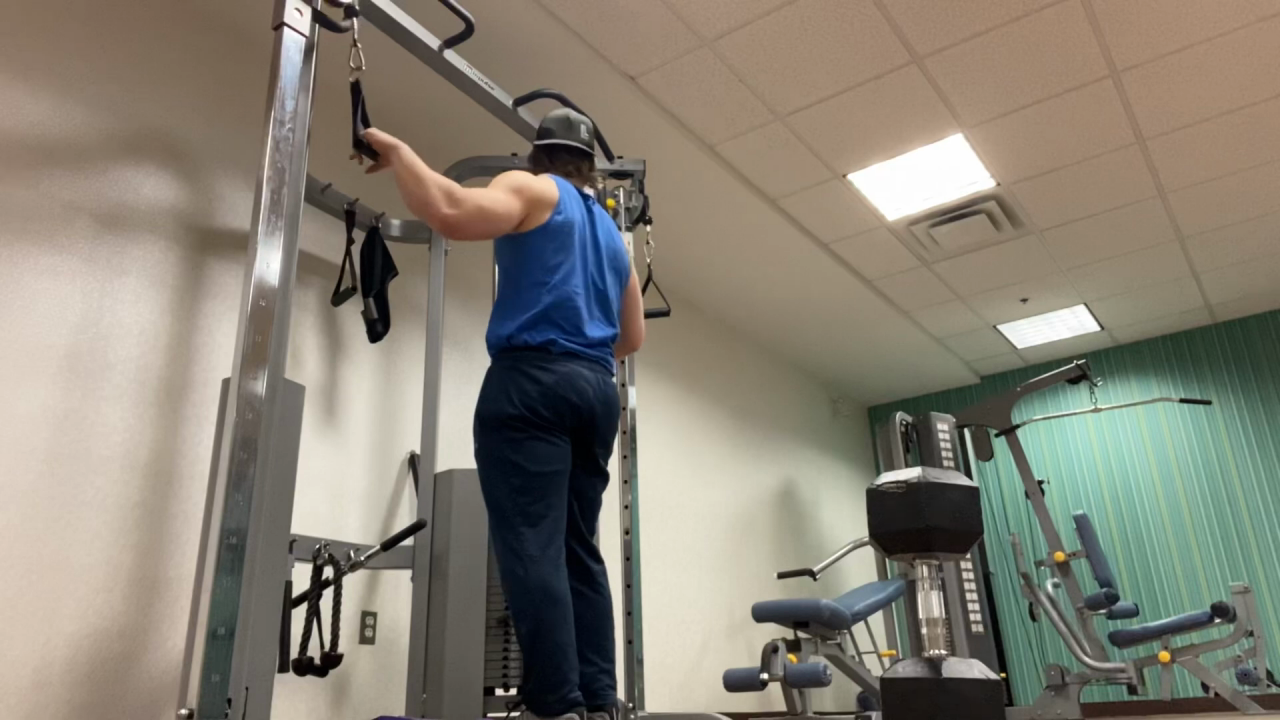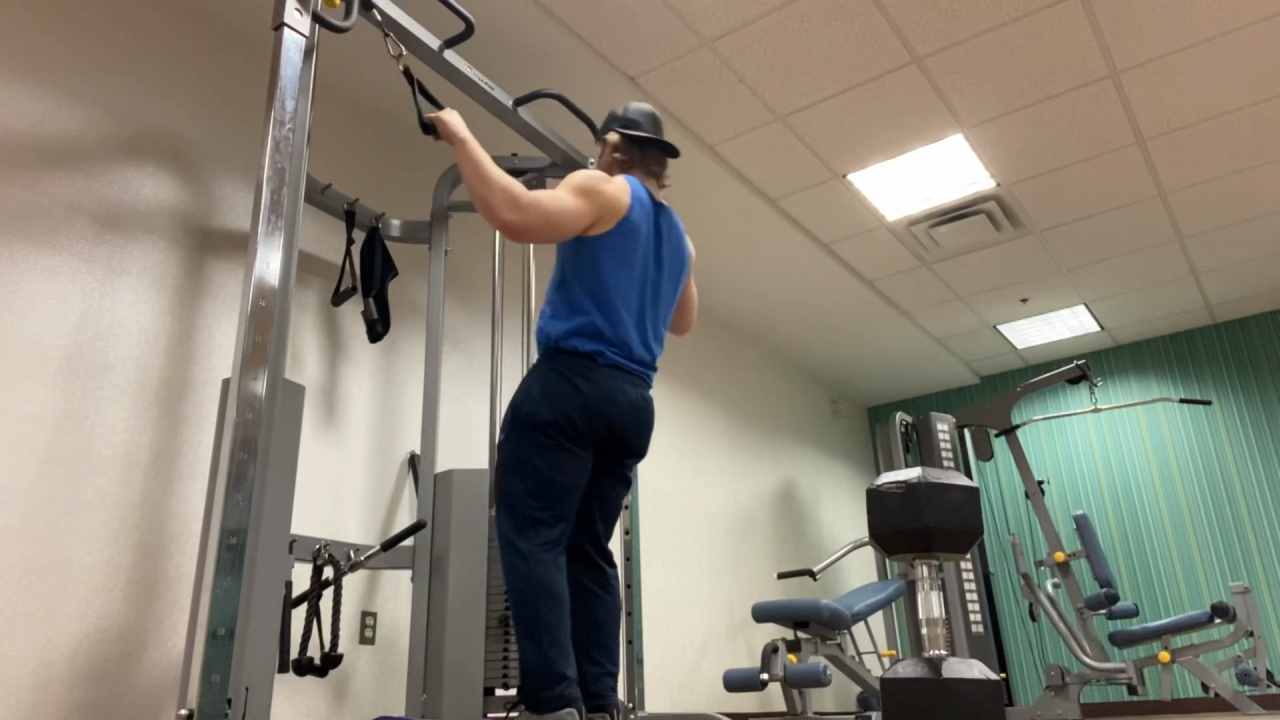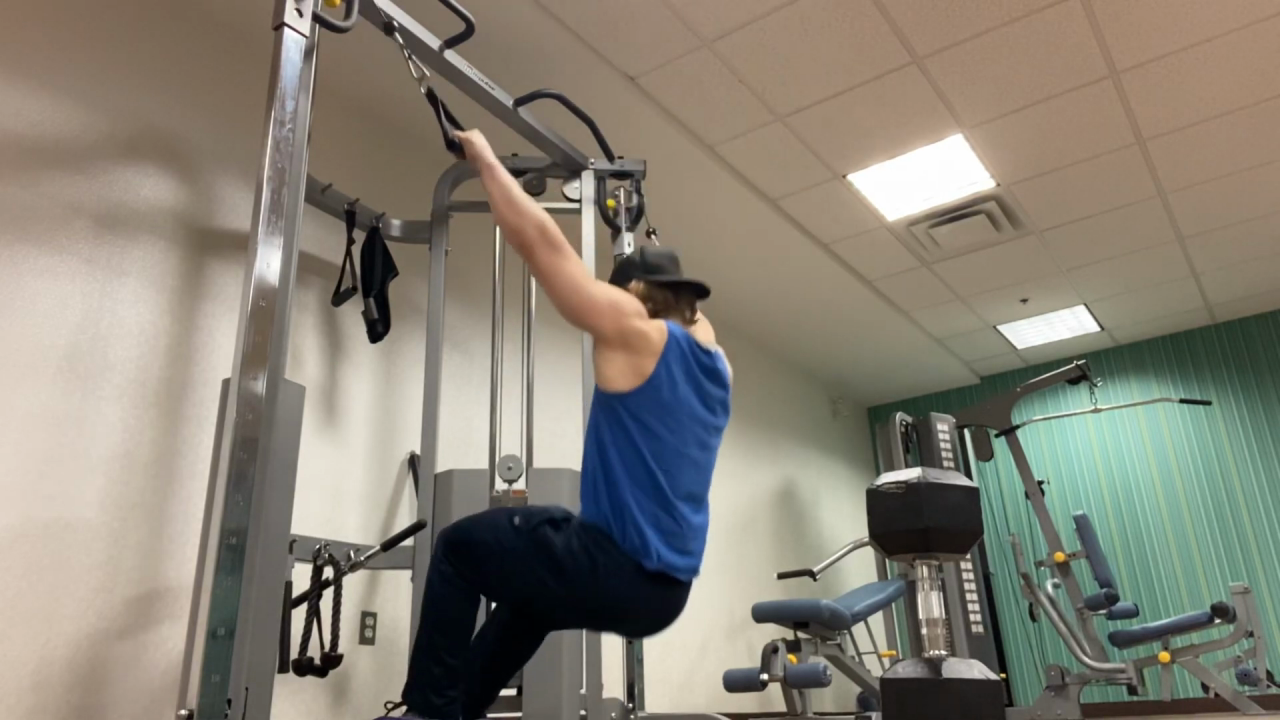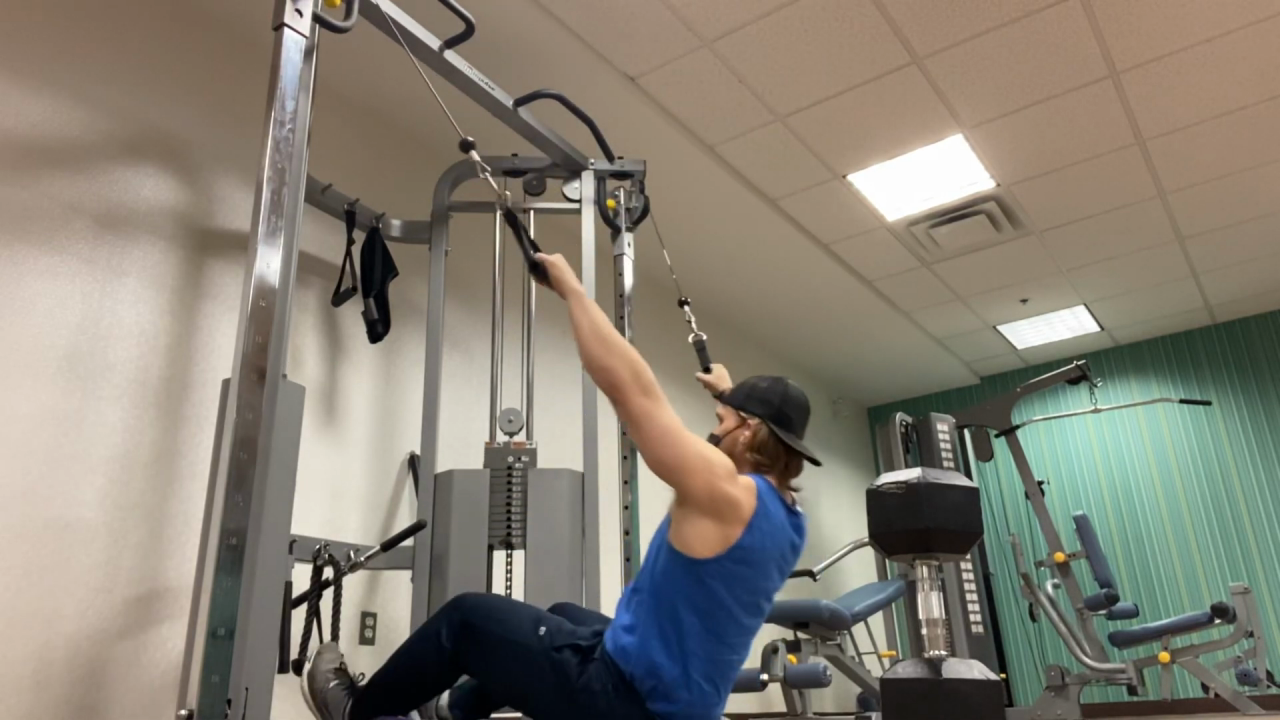
dt=1s
person 1, frame 1
left shoulder: (530, 189)
right shoulder: (611, 231)
left elbow: (452, 211)
right elbow: (632, 337)
left wrist: (395, 149)
left hip: (531, 383)
right hip: (596, 391)
left knee: (531, 547)
right knee: (577, 550)
person 1, frame 2
left shoulder: (601, 190)
right shoulder: (678, 235)
left elbow: (515, 215)
right elbow: (683, 320)
left wrist: (461, 137)
left hip: (571, 386)
right hip: (632, 401)
left knee: (531, 539)
right knee: (588, 551)
person 1, frame 3
left shoulder: (634, 334)
right shoulder: (716, 366)
left elbow: (541, 243)
left wrist: (485, 159)
right wrist: (671, 281)
left hip: (610, 565)
right hip: (661, 591)
left knee: (460, 550)
right knee: (534, 584)
person 1, frame 4
left shoulder: (725, 493)
right shoulder: (785, 515)
left elbow: (628, 387)
right elbow: (755, 435)
left wrist: (572, 288)
right wrist: (726, 389)
left knee: (470, 617)
right knee: (567, 617)
